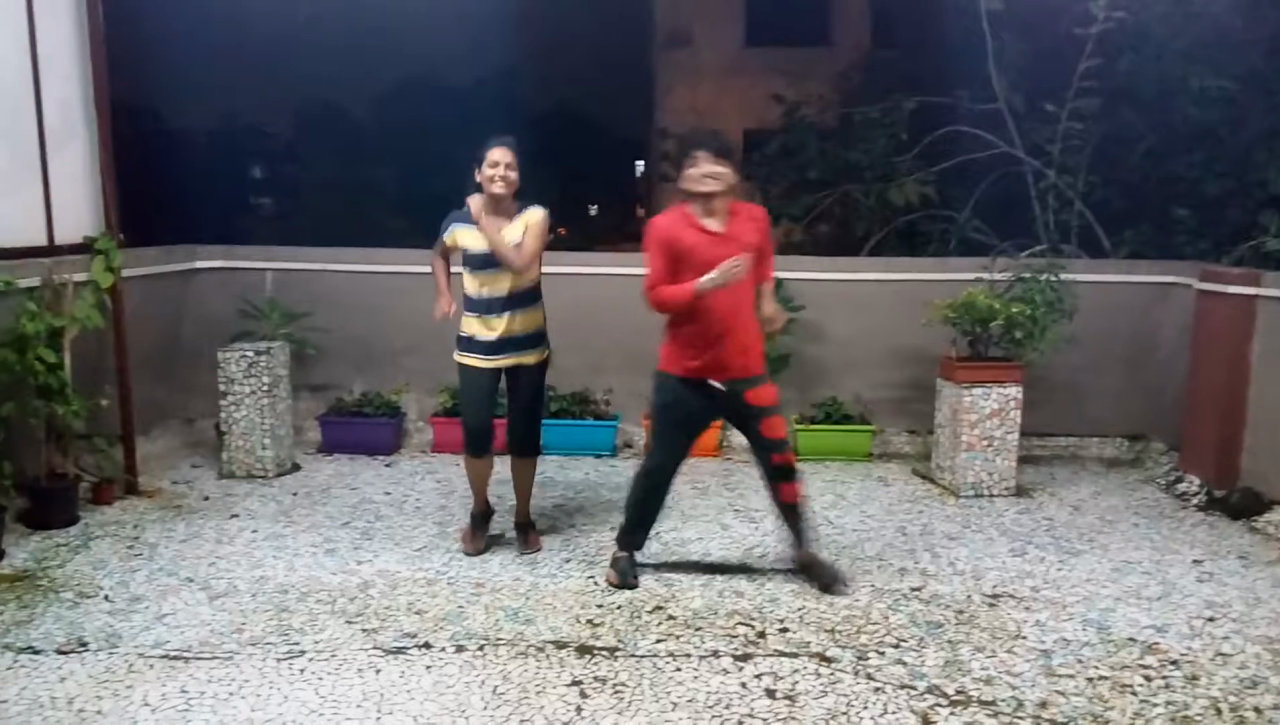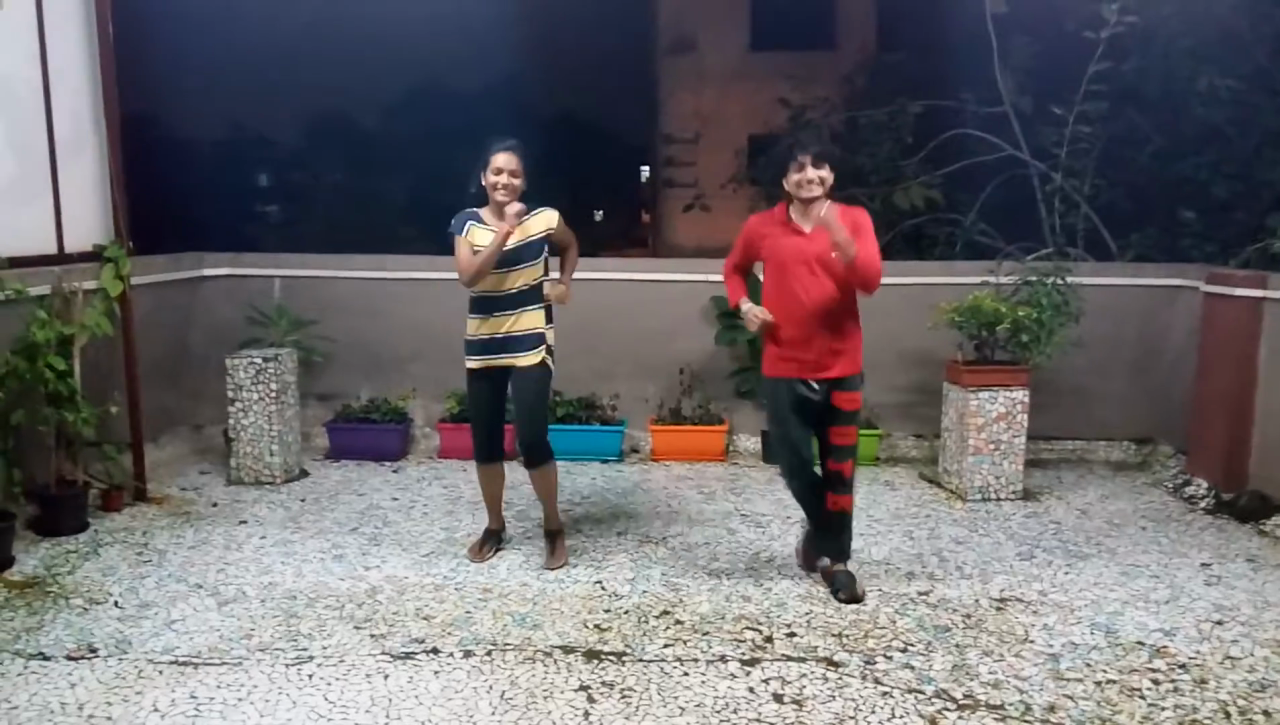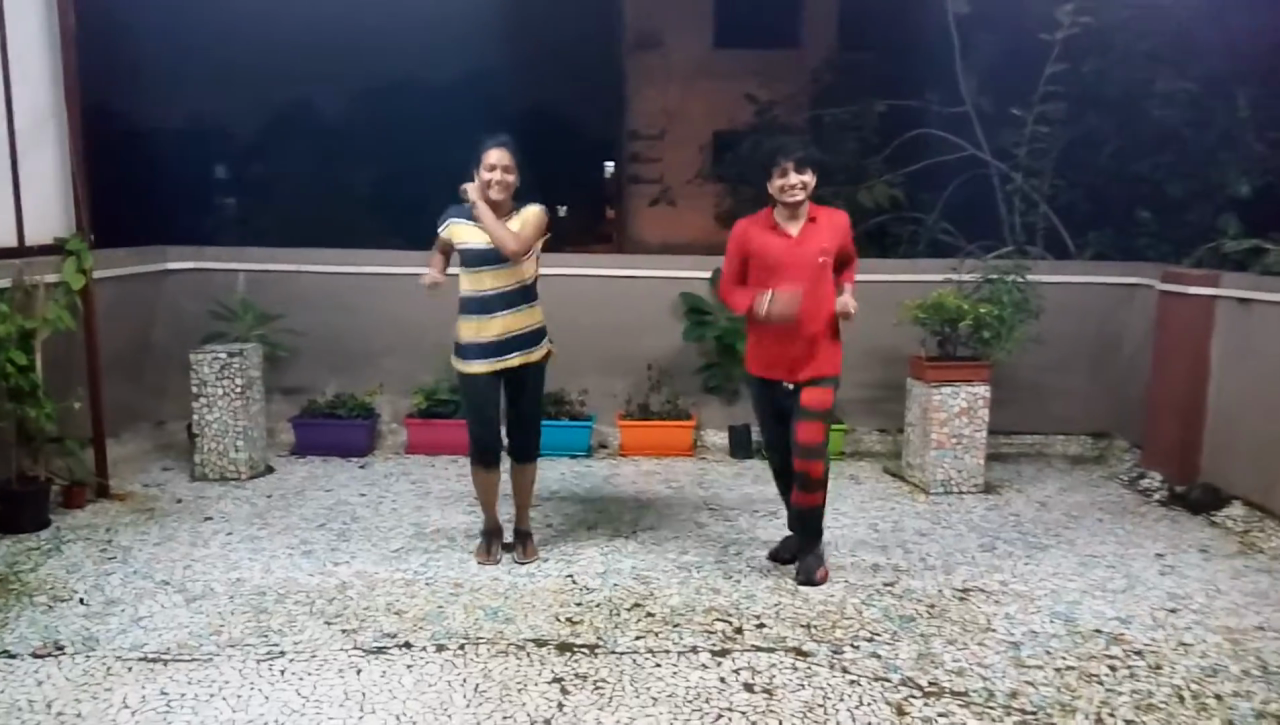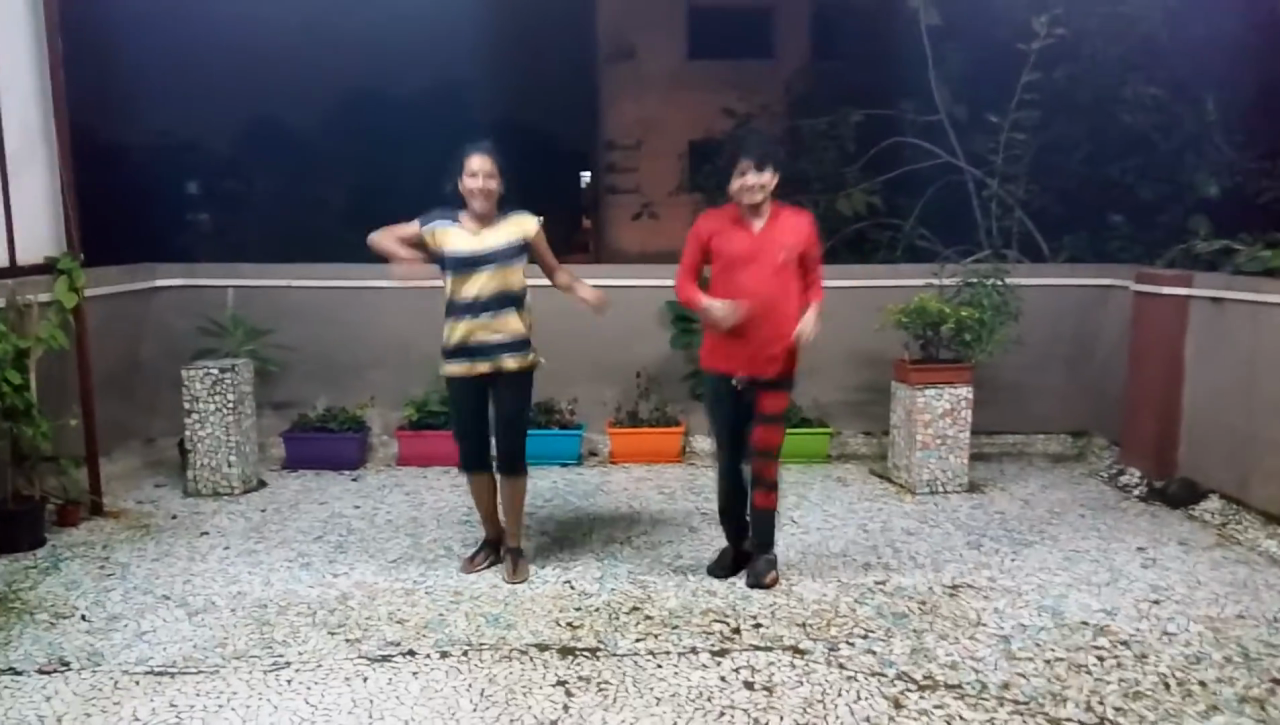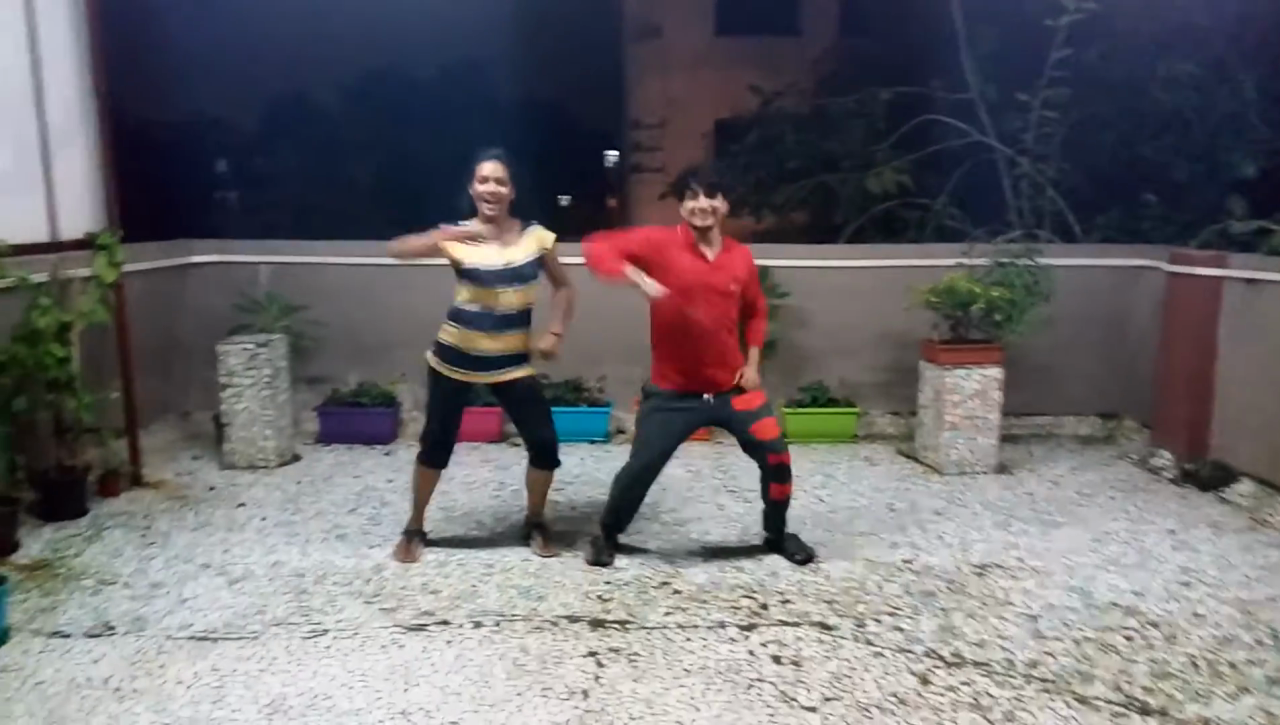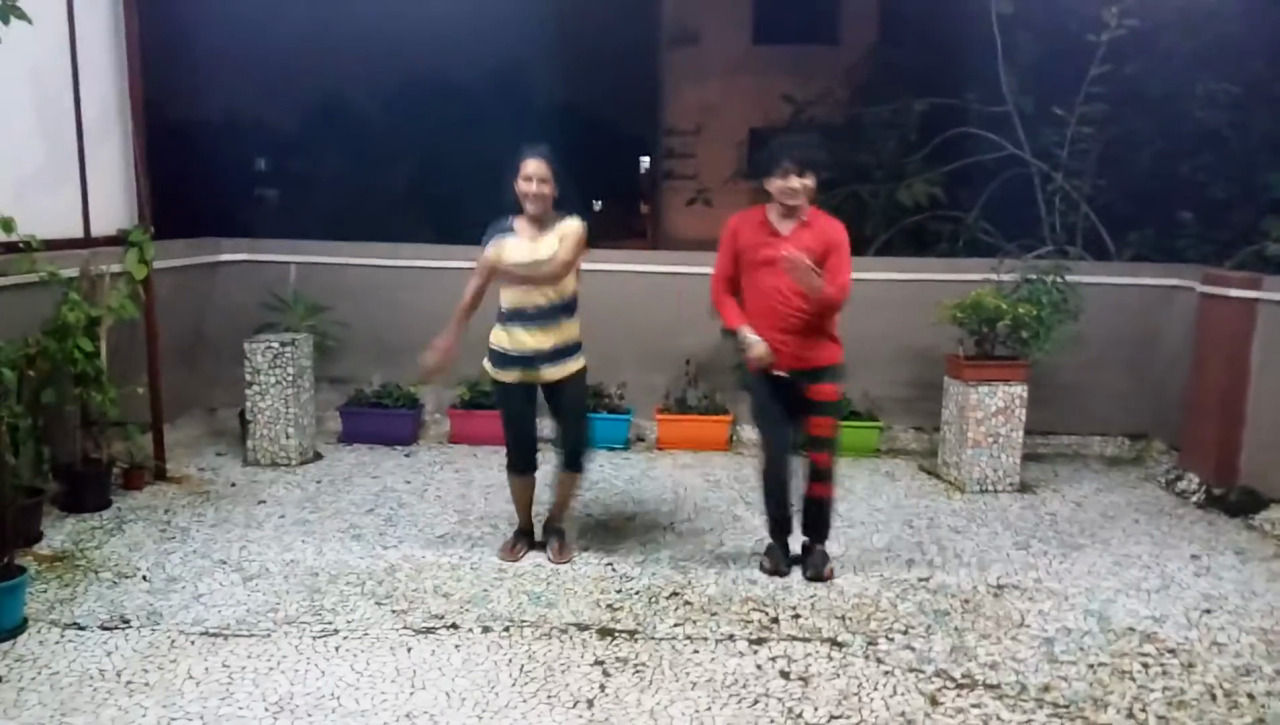
dt=0.5s
person 1, frame 1
left shoulder: (755, 220)
right shoulder: (665, 227)
right elbow: (657, 295)
left wrist: (767, 302)
right wrist: (707, 282)
left hip: (744, 369)
right hip: (684, 374)
left knee: (779, 456)
right knee: (659, 464)
left ankle: (803, 549)
right ankle: (626, 549)
person 1, frame 2
left shoulder: (855, 220)
right shoulder: (760, 227)
left elbow: (870, 278)
right elbow: (733, 270)
left wrist: (839, 232)
right wrist: (746, 306)
left hip: (840, 368)
right hip: (783, 369)
left knee: (839, 465)
right knee: (793, 461)
left ankle: (836, 560)
right ankle: (815, 525)
person 1, frame 3
left shoulder: (837, 223)
right shoulder: (746, 231)
right elbow: (729, 290)
left wrist: (847, 294)
right wrist: (762, 304)
left hip: (818, 367)
right hip: (766, 368)
left knee: (809, 460)
right knee: (780, 459)
left ankle: (811, 546)
right ankle: (798, 532)
person 1, frame 4
left shoulder: (800, 224)
right shoulder: (710, 225)
left elbow: (812, 279)
right elbow: (684, 282)
left wrist: (811, 314)
right wrist: (707, 304)
left hip: (772, 368)
right hip: (721, 366)
left knee: (765, 461)
right knee: (728, 459)
left ankle: (762, 552)
right ankle: (735, 542)
person 1, frame 5
left shoulder: (740, 257)
right shoulder: (660, 242)
left elbow: (756, 311)
right elbow: (595, 248)
left wrist: (753, 362)
right wrist: (637, 278)
left hip: (731, 385)
right hip: (673, 390)
left knee: (776, 456)
right knee: (640, 467)
left ankle: (778, 533)
right ankle: (607, 534)
person 1, frame 6
left shoulder: (830, 230)
right shoulder: (742, 226)
left elbow: (837, 295)
right elbow: (722, 288)
left wrist: (813, 280)
right wrist: (745, 333)
left hip: (818, 363)
right hip: (767, 366)
left knee: (822, 455)
right knee: (776, 455)
left ankle: (815, 543)
right ankle: (778, 541)
person 2, frame 1
left shoulder: (534, 216)
right shoulder: (458, 222)
left elbow: (521, 264)
right elbow: (440, 256)
left wrist: (485, 221)
right wrist: (444, 295)
left hip: (526, 344)
right hip: (476, 345)
left knee: (525, 434)
right knee: (476, 430)
left ankle: (523, 518)
right ankle: (481, 510)
person 2, frame 2
left shoulder: (543, 219)
right shoulder: (466, 222)
left elbow: (571, 247)
right elbow: (470, 274)
left wrist: (563, 282)
right wrist: (505, 232)
left hip: (529, 345)
right hip: (482, 347)
left knee: (532, 437)
right knee: (486, 440)
left ankle: (553, 528)
right ankle: (495, 529)
person 2, frame 3
left shoulder: (533, 214)
right shoulder: (454, 219)
left elbow: (513, 246)
right elbow: (439, 254)
left wrist: (480, 207)
right wrist: (434, 273)
left hip: (525, 344)
right hip: (476, 348)
left knee: (525, 439)
right knee: (485, 441)
left ankle: (522, 528)
right ankle: (491, 527)
person 2, frame 4
left shoulder: (522, 225)
right shoulder: (439, 225)
left elbow: (554, 270)
right elbow: (378, 239)
left wrist: (581, 290)
right wrist: (401, 252)
left hip: (511, 352)
right hip: (462, 355)
left knee: (511, 450)
right knee: (471, 451)
left ankle: (513, 545)
right ankle: (492, 537)
person 2, frame 5
left shoulder: (537, 236)
right shoulder: (456, 235)
left elbow: (564, 286)
right elbow: (399, 249)
left wrist: (555, 332)
right wrist: (445, 238)
left hip: (511, 363)
right hip: (456, 358)
left knee: (544, 443)
right knee: (435, 443)
left ankle: (535, 522)
right ankle: (414, 529)
person 2, frame 6
left shoulder: (571, 228)
right shoulder: (500, 234)
left elbow: (554, 265)
right elbow: (474, 293)
left wrist: (508, 266)
right wrist: (445, 342)
left hip: (563, 358)
right hip: (512, 359)
left knee: (575, 447)
right knee: (521, 451)
left ankle: (555, 525)
right ankle: (523, 528)
